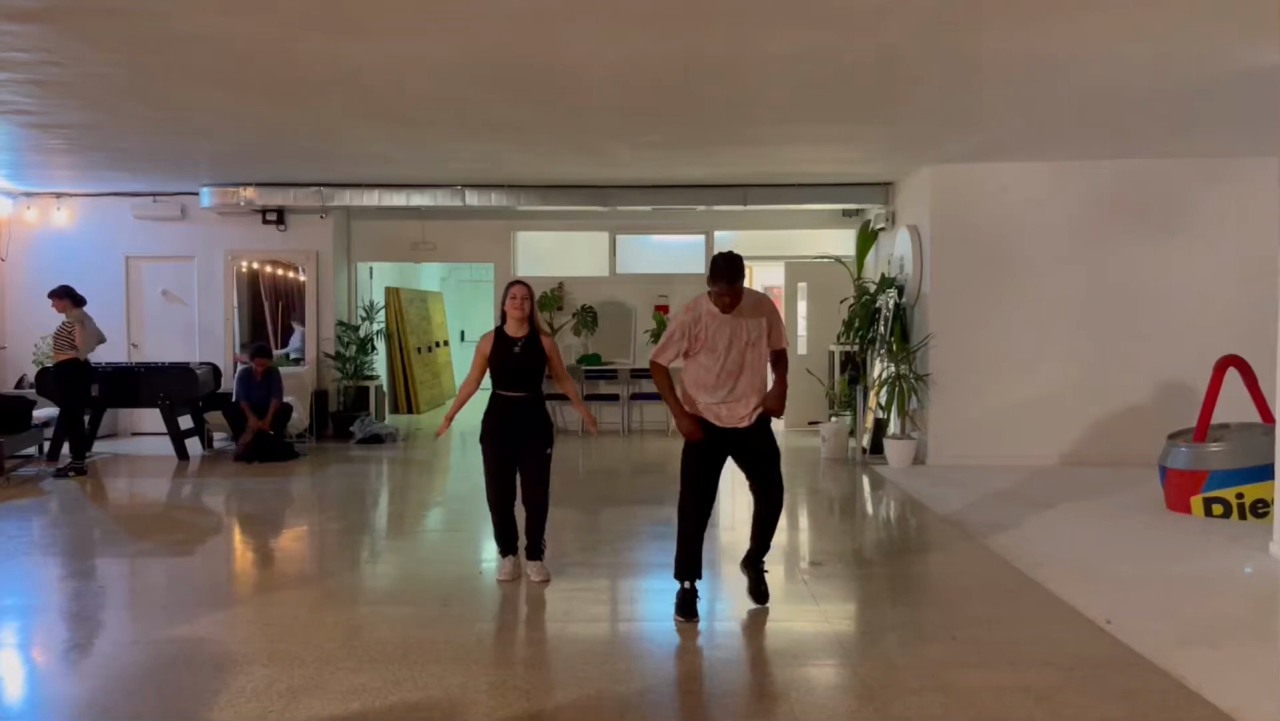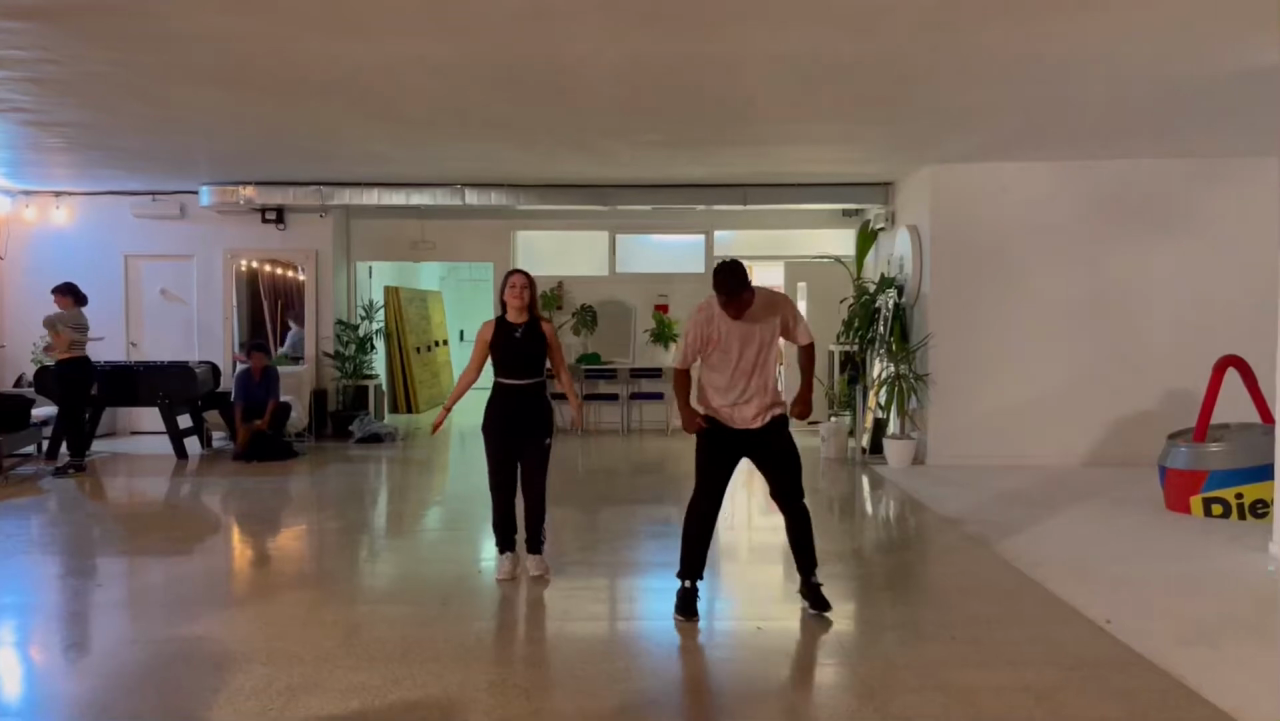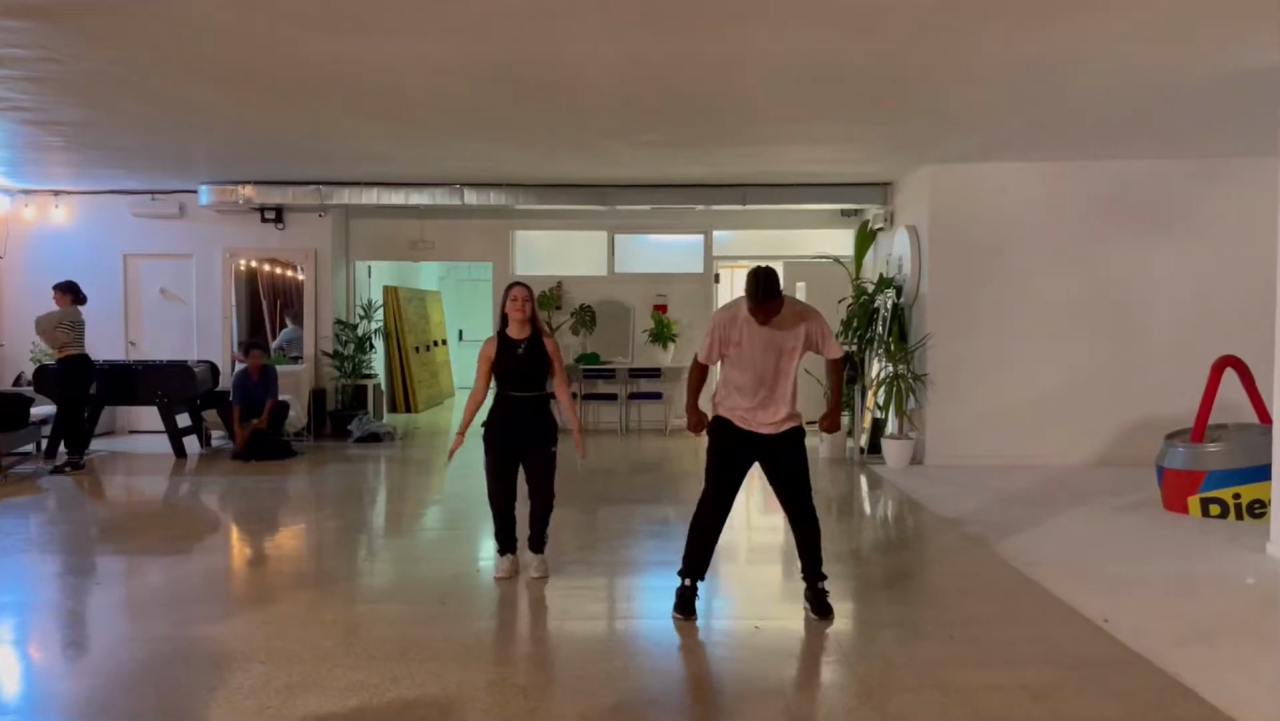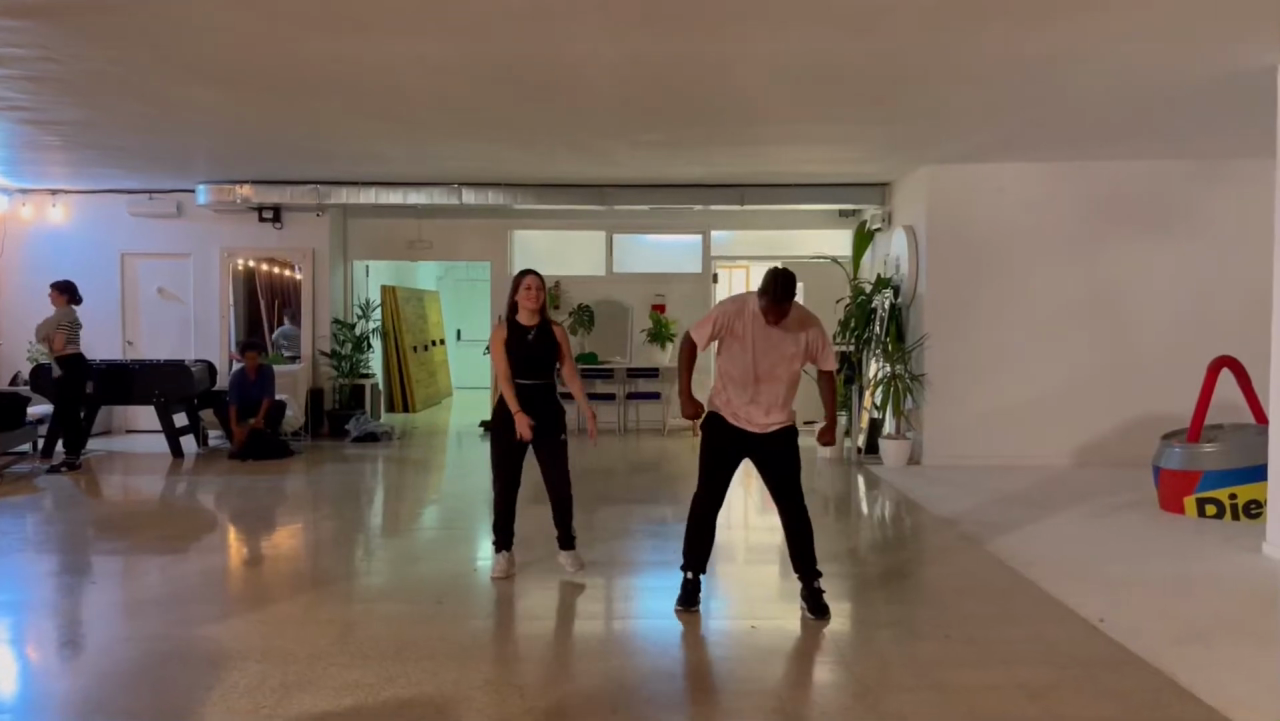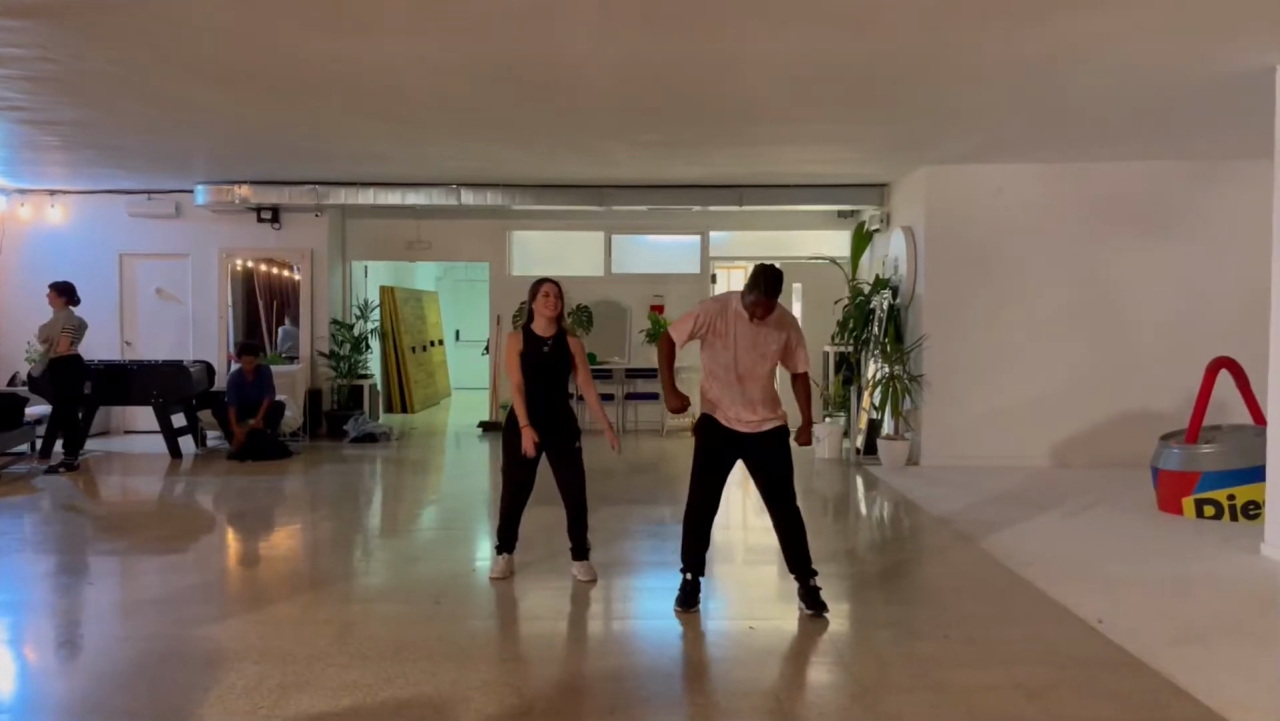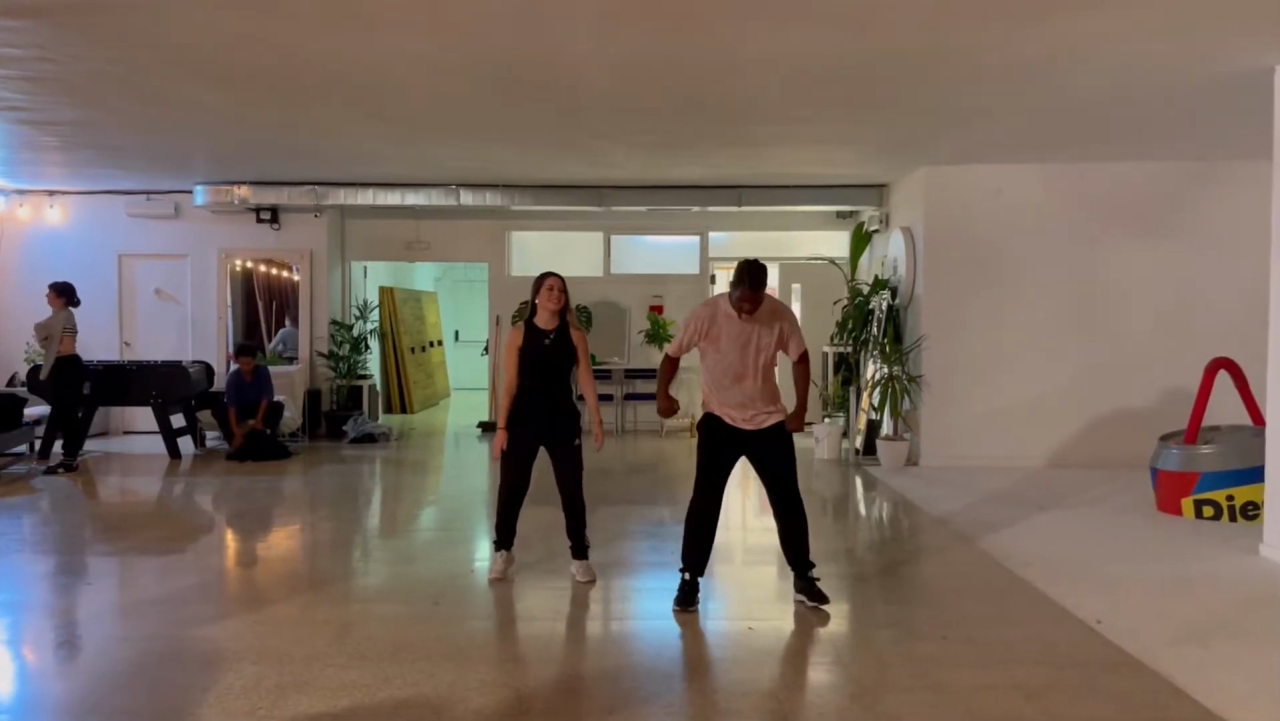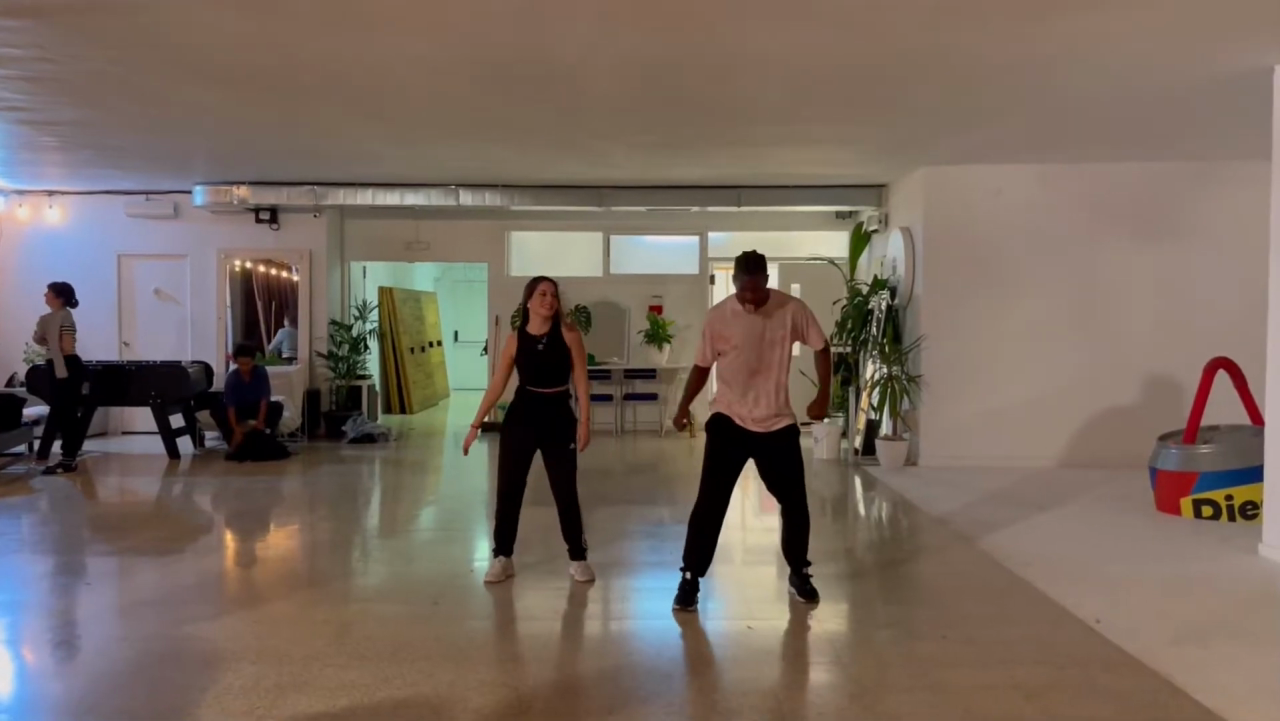
dt=0.2s
person 1, frame 1
left shoulder: (763, 307)
right shoulder: (691, 316)
left elbow: (778, 350)
right elbow: (658, 364)
left wrist: (780, 387)
right wrist: (679, 413)
left hip: (753, 420)
right hip: (705, 423)
left knee: (771, 495)
right knee: (695, 505)
left ankle: (754, 563)
right ankle: (686, 586)
person 1, frame 2
left shoulder: (778, 306)
right shoulder: (703, 317)
left elbow: (805, 344)
right elbow: (682, 368)
left wrist: (806, 392)
right wrist: (684, 407)
left hip: (768, 419)
right hip: (718, 423)
left knee: (791, 499)
right knee: (704, 503)
left ankle: (809, 578)
right ankle: (688, 584)
person 1, frame 3
left shoulder: (805, 317)
right shoulder: (727, 317)
left elbow: (835, 358)
right elbow: (701, 362)
left wrist: (834, 407)
right wrist: (692, 407)
left hip: (783, 428)
right hip: (731, 424)
left knee: (801, 508)
right knee: (713, 505)
left ankle: (815, 586)
right ankle: (688, 583)
person 1, frame 4
left shoulder: (808, 325)
right shoulder: (732, 309)
left elbow: (826, 370)
right elbow: (690, 341)
left wrist: (831, 422)
right wrist: (685, 395)
left hip: (777, 428)
right hip: (725, 420)
left knee: (793, 506)
right knee: (706, 500)
left ankle: (810, 585)
right ankle: (691, 577)
person 1, frame 5
left shoulder: (787, 325)
right shoulder: (714, 309)
left elbow: (799, 372)
right elbow: (667, 340)
left wrist: (807, 423)
right wrist: (669, 389)
left hip: (767, 427)
right hip: (717, 422)
left knee: (784, 505)
right knee: (701, 502)
left ankle: (806, 583)
right ankle: (690, 579)
person 1, frame 6
left shoulder: (780, 315)
right shoulder: (706, 314)
left elbow: (799, 358)
right elbow: (672, 355)
left wrist: (800, 408)
right wrist: (662, 393)
left hip: (769, 422)
right hip: (719, 421)
left knee: (788, 500)
right knee: (704, 501)
left ankle: (803, 576)
right ankle: (689, 578)
person 1, frame 7
left shoulder: (792, 309)
right shoulder: (718, 316)
left elbow: (821, 349)
right elbow: (702, 366)
left wrist: (823, 395)
right wrist: (683, 404)
left hip: (778, 423)
right hip: (728, 421)
left knee: (794, 501)
right knee: (711, 501)
left ankle: (798, 572)
right ankle: (690, 578)
person 2, frame 1
left shoulder: (544, 341)
right shoulder: (489, 340)
left elbow: (563, 380)
right elbow: (472, 381)
left wrist: (585, 413)
right wrist: (448, 417)
left hip: (535, 423)
right hip: (498, 423)
left knee: (537, 496)
right knee: (499, 496)
left ankle: (535, 558)
right ankle: (508, 555)
person 2, frame 2
left shoulder: (544, 328)
right shoulder: (490, 329)
left elbow: (560, 369)
right elbow: (472, 371)
left wrist: (574, 403)
right wrist: (446, 408)
left hip: (536, 410)
right hip: (501, 410)
left knee: (534, 486)
right knee: (502, 487)
left ankle: (534, 552)
right ankle: (506, 552)
person 2, frame 3
left shoulder: (546, 342)
right shoulder: (493, 345)
left elbow: (561, 388)
right elbow: (479, 391)
left wrist: (575, 427)
right wrist: (461, 432)
left hip: (539, 423)
right hip: (502, 424)
left knee: (543, 495)
right knee: (501, 495)
left ankle: (537, 551)
right ankle: (506, 553)
person 2, frame 4
left shoulder: (555, 331)
right shoulder: (502, 331)
left elbow: (570, 374)
right elbow: (503, 377)
left wrist: (588, 412)
right wrist: (516, 414)
left hip: (548, 410)
right hip: (511, 411)
left knee: (559, 483)
right knee: (505, 485)
left ankle: (567, 547)
right ankle: (503, 551)
person 2, frame 5
left shoulder: (571, 342)
right shoulder: (517, 339)
left elbow: (586, 385)
right elbow: (516, 388)
left wrist: (606, 425)
right wrist: (525, 427)
left hip: (562, 421)
right hip: (523, 421)
left knee: (575, 492)
right knee: (514, 492)
left ankle: (580, 557)
right ankle: (504, 553)
person 2, frame 6
left shoulder: (574, 335)
right shoulder: (519, 333)
left elbow: (585, 379)
right elbow: (510, 383)
left wrist: (596, 420)
right wrist: (501, 426)
left hip: (563, 415)
right hip: (524, 414)
left knee: (572, 488)
right knee: (511, 486)
left ankle: (579, 557)
right ankle: (503, 551)
person 2, frame 7
left shoulder: (569, 335)
right shoulder: (515, 341)
left elbow: (581, 380)
right elbow: (498, 385)
left wrist: (584, 420)
right wrist: (476, 424)
left hip: (559, 417)
right hip: (522, 416)
left knee: (565, 492)
right knee: (508, 490)
left ankle: (578, 558)
right ankle: (502, 557)
person 3, frame 1
left shoulder: (74, 321)
right shoulder: (72, 320)
left elbow: (82, 345)
right elbow: (92, 342)
left wrist: (78, 325)
left hip: (72, 371)
right hip: (69, 371)
left knee: (71, 417)
right knee: (70, 417)
left ankle: (79, 464)
right ankle: (77, 460)
person 3, frame 2
left shoulder: (70, 318)
right shoulder: (76, 316)
left elbow: (63, 346)
left wrist: (51, 329)
right wrist: (54, 348)
left hip: (72, 368)
right hip: (75, 368)
left knee: (70, 414)
right knee: (73, 414)
left ankle: (77, 462)
right ankle: (77, 458)
person 3, frame 3
left shoulder: (67, 315)
right shoulder: (73, 314)
left elbow: (56, 342)
left wrist: (44, 332)
right wrist: (49, 333)
left hip: (73, 366)
right hip: (77, 365)
left knee: (67, 412)
right knee: (74, 413)
left ankle: (74, 458)
right ankle: (76, 457)
person 3, frame 4
left shoulder: (64, 315)
right shoulder: (67, 313)
left elbow: (58, 345)
left wrist: (45, 340)
right wrist: (48, 339)
left hip: (69, 366)
right hip: (71, 365)
left knee: (66, 412)
right knee: (69, 412)
left ankle: (72, 459)
right ankle: (73, 457)
person 3, frame 5
left shoulder: (66, 317)
right shoulder: (61, 315)
left elbow: (62, 348)
left wrist: (46, 344)
right wrist: (51, 343)
left hip: (67, 368)
right hip: (63, 368)
left knee: (66, 413)
right knee: (63, 413)
left ankle: (70, 460)
right ankle: (70, 457)
person 3, frame 6
left shoulder: (65, 317)
right shoulder: (57, 316)
left elbow: (66, 348)
left wrist: (46, 342)
right wrist: (44, 339)
left hip: (67, 368)
right hip: (61, 368)
left knee: (66, 414)
right knee: (62, 413)
left ankle: (70, 460)
right ankle: (69, 458)
person 3, frame 7
left shoulder: (64, 317)
right shoulder: (54, 316)
left elbow: (67, 346)
left wrist: (47, 340)
right wrist: (41, 338)
left hip: (67, 369)
right hip: (60, 369)
left knee: (66, 414)
right knee: (61, 413)
left ankle: (68, 461)
right ankle: (68, 458)
